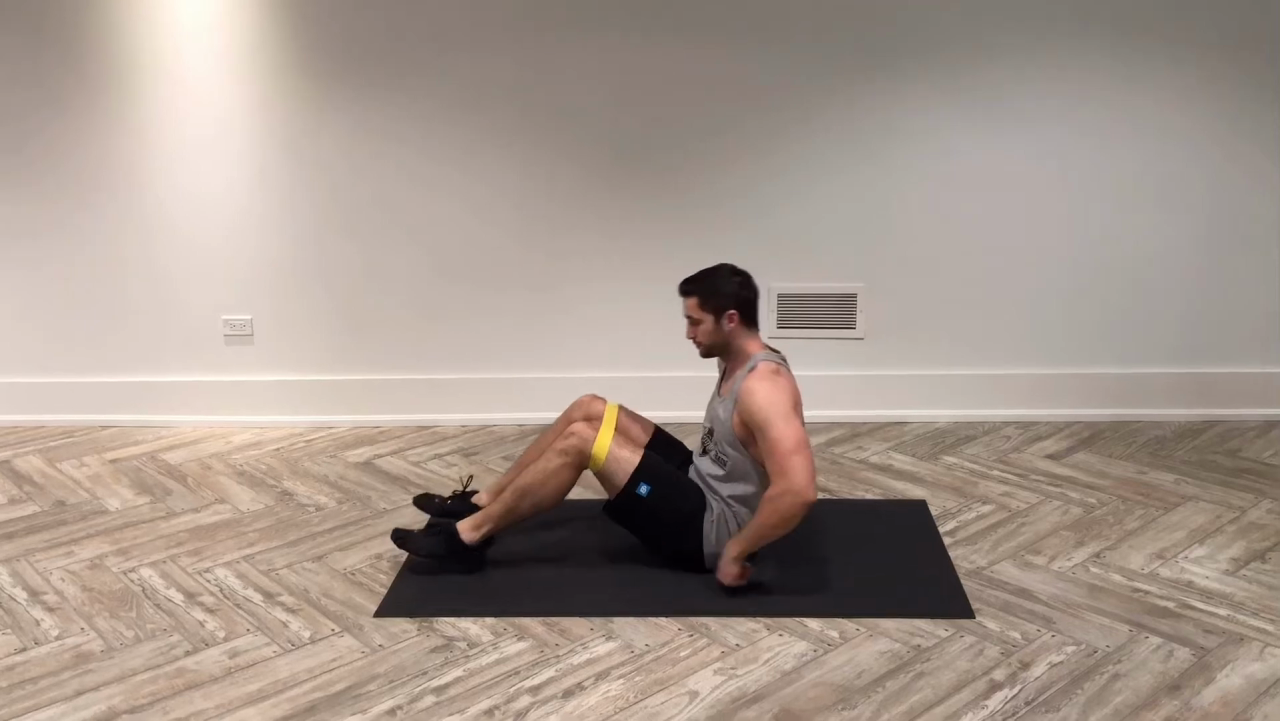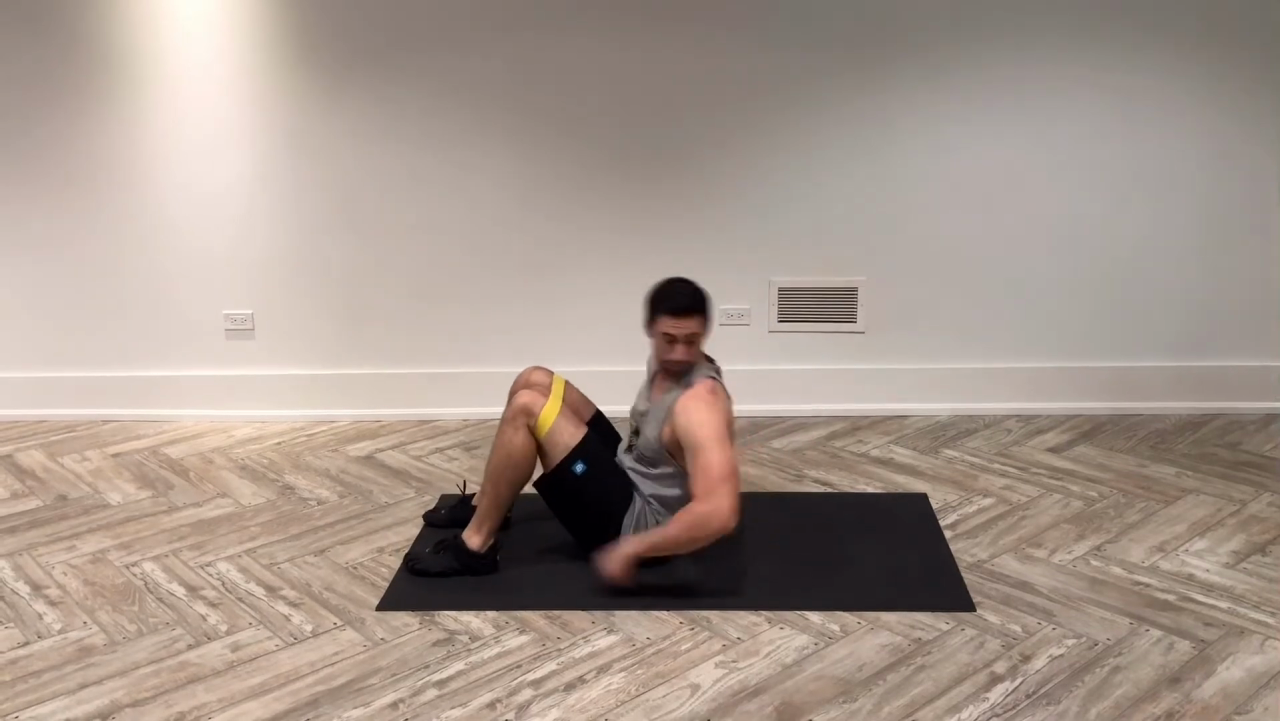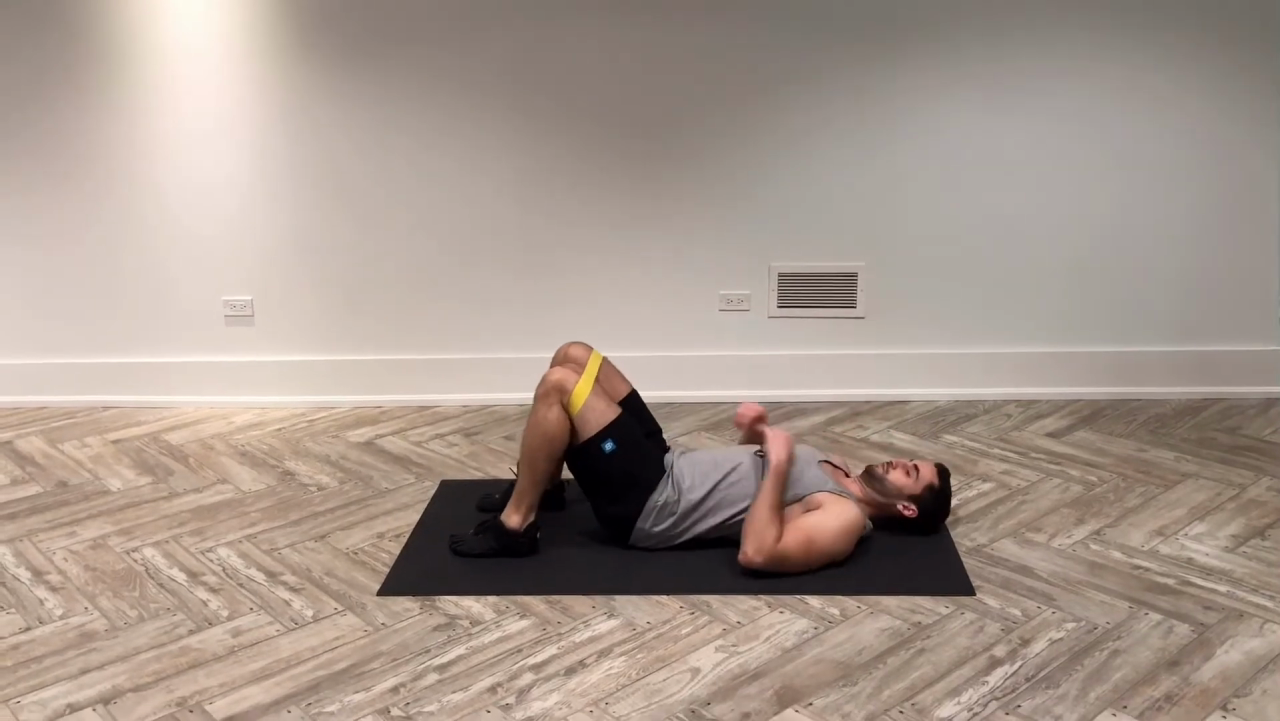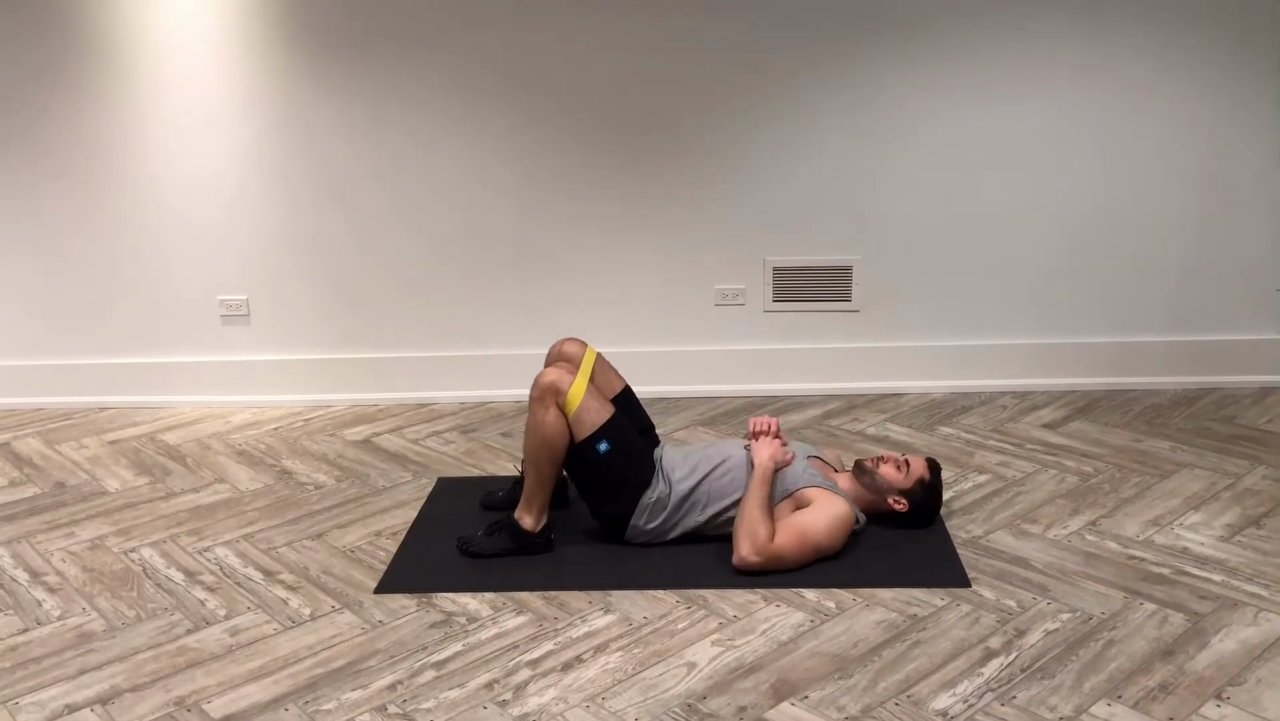
dt=1s
person 1, frame 1
left shoulder: (763, 386)
right shoulder: (738, 362)
left elbow: (798, 491)
left wrist: (735, 554)
left hip: (712, 527)
right hip: (699, 484)
left knee: (579, 439)
right knee: (589, 409)
left ankle: (468, 537)
right ankle: (483, 501)
person 1, frame 2
left shoulder: (700, 403)
right shoulder: (668, 367)
left elbow: (719, 515)
left wrist: (631, 550)
left hip: (631, 521)
left knee: (527, 406)
right knee: (535, 379)
left ankle: (474, 547)
right ankle: (484, 505)
person 1, frame 3
left shoulder: (846, 518)
right shoulder: (834, 468)
left elbow: (756, 554)
left wrist: (781, 465)
right wrist: (758, 429)
left hip: (647, 508)
right hip: (666, 466)
left knee: (559, 384)
right knee: (575, 354)
left ankle: (515, 525)
right ankle: (542, 487)
person 1, frame 4
left shoulder: (836, 515)
right shoulder: (828, 463)
left elbow: (749, 553)
left wrist: (764, 466)
right wrist: (765, 435)
left hip: (640, 503)
right hip: (657, 459)
left knee: (553, 384)
right knee: (570, 351)
left ankle: (528, 526)
right ankle: (545, 482)
